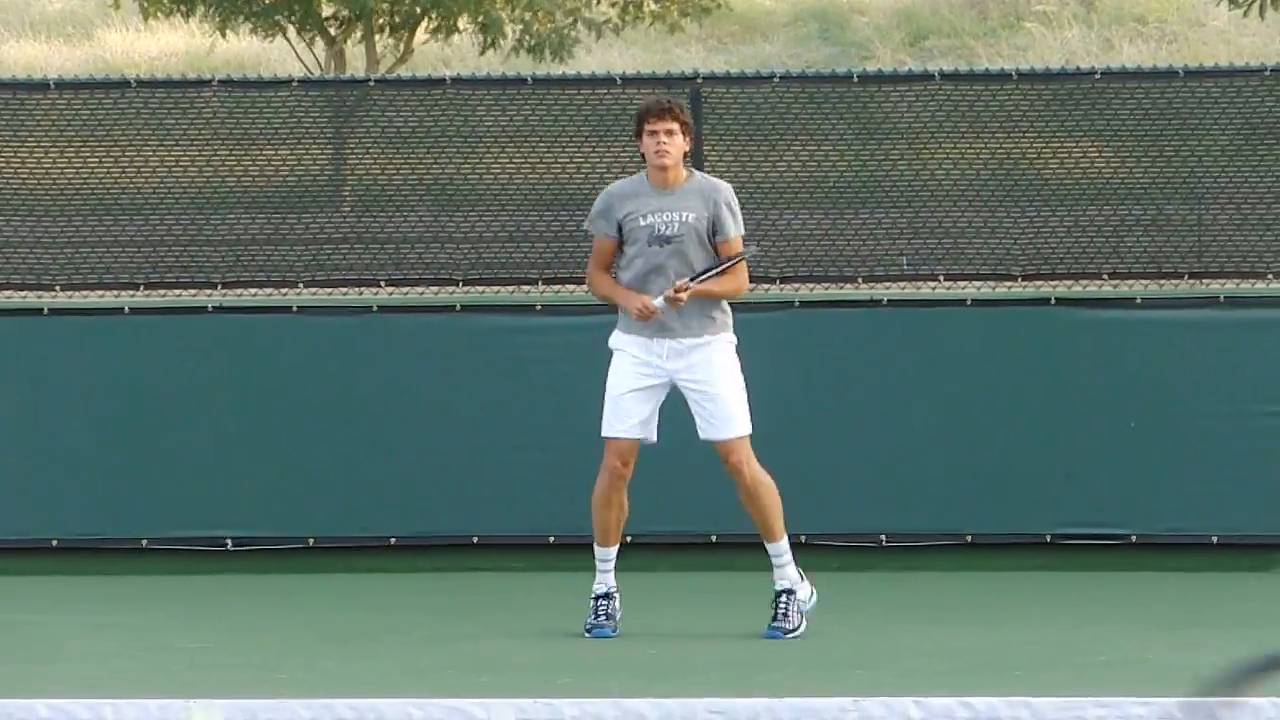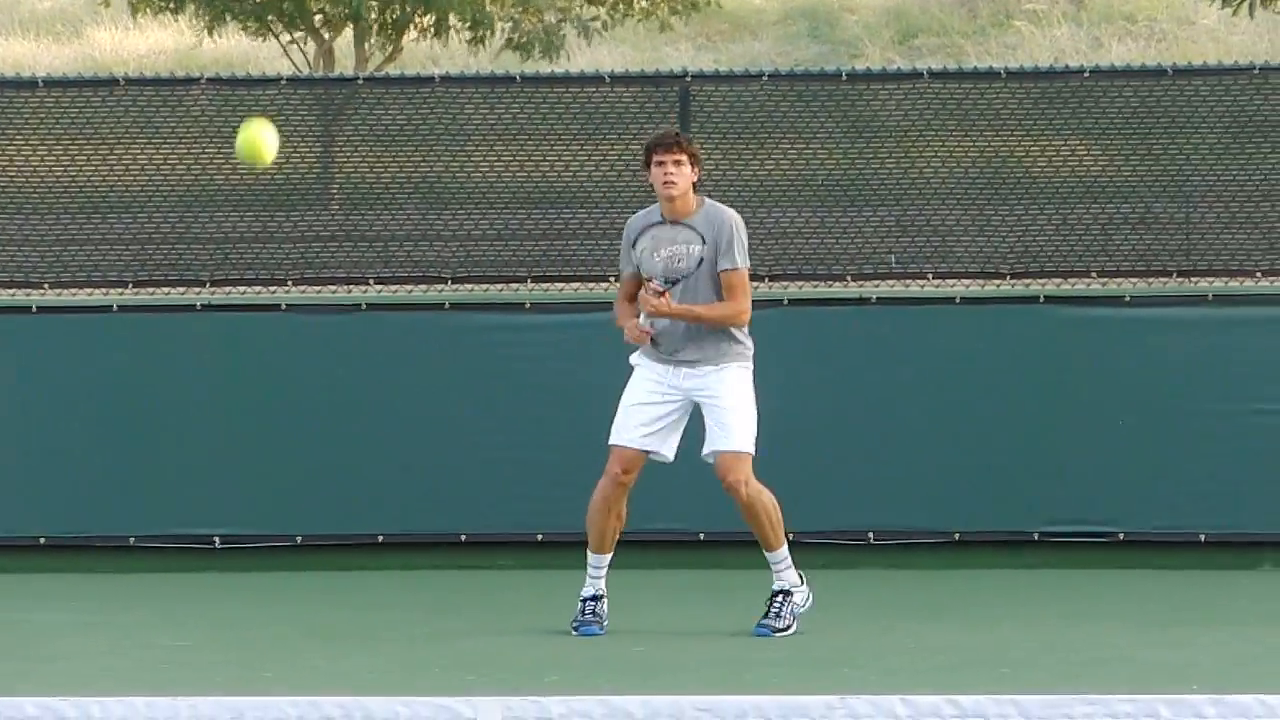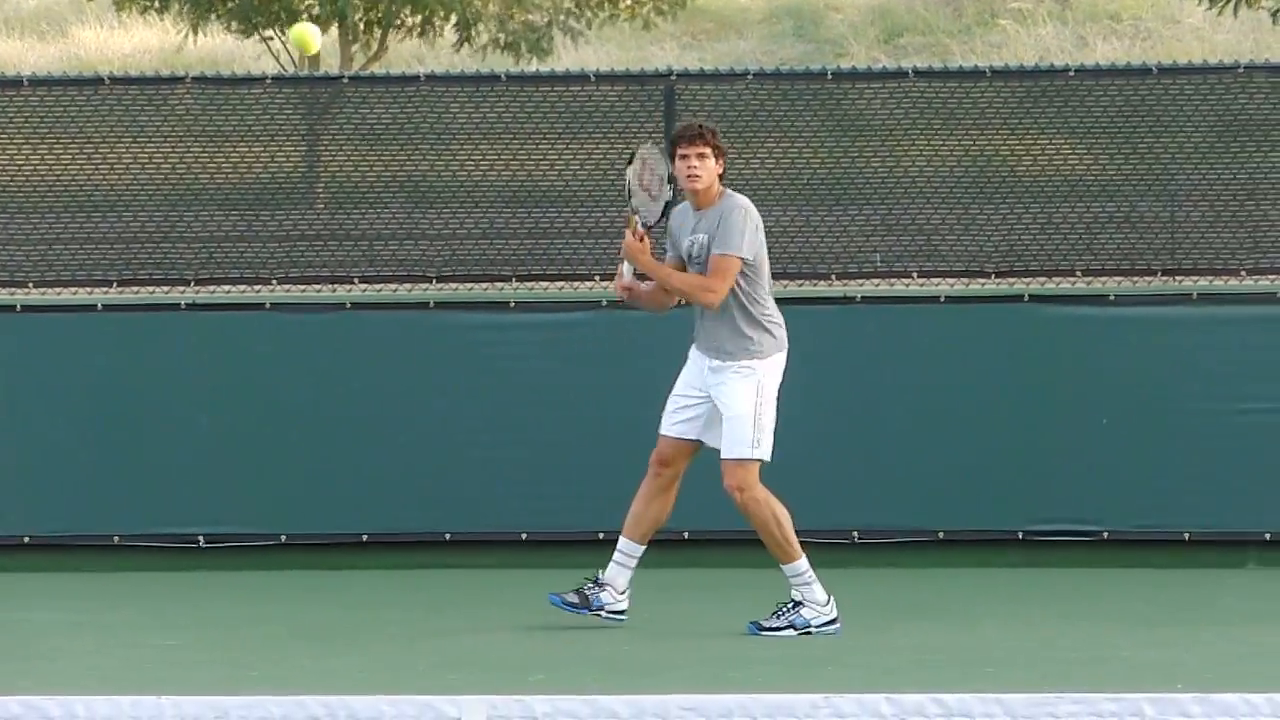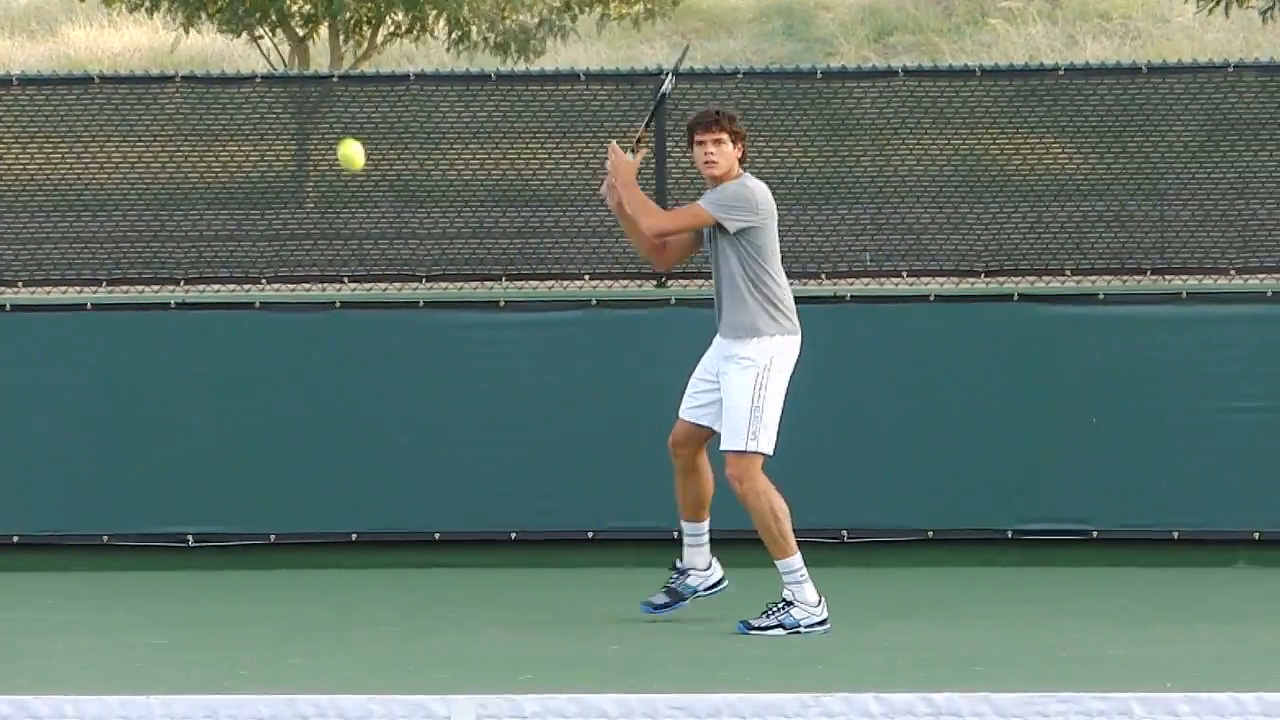
dt=0.2s
person 1, frame 1
left shoulder: (715, 194)
right shoulder: (617, 198)
left elbow: (738, 281)
right elbow: (597, 274)
left wrist: (694, 291)
right wrist: (627, 298)
left hip: (705, 343)
right hip: (639, 347)
left knee: (739, 462)
right knee: (615, 465)
left ankle: (791, 584)
right ankle: (605, 589)
person 1, frame 2
left shoulder: (724, 222)
right shoulder: (639, 227)
left elbow: (739, 310)
right elbow: (627, 297)
left wrist: (677, 310)
right wrist: (631, 322)
left hip: (722, 366)
right hip: (658, 366)
left knee: (738, 479)
right knee: (617, 474)
left ankle: (788, 584)
right ankle: (593, 592)
person 1, frame 3
left shoulder: (738, 214)
right shoulder: (680, 217)
left elbow: (710, 293)
right elbow: (666, 291)
left wrist: (648, 263)
right wrist: (635, 289)
left hip: (751, 362)
right hip: (706, 359)
left knee: (741, 485)
right knee: (663, 465)
left ankle: (813, 602)
right ankle: (611, 587)
person 1, frame 4
left shoulder: (746, 194)
right shoulder: (711, 202)
left elbow: (653, 225)
right elbow: (663, 254)
left wrist: (628, 181)
right wrist: (621, 203)
left hip: (762, 347)
right hip: (730, 343)
left knee: (742, 474)
right knee: (682, 444)
left ankle: (805, 601)
right ankle: (698, 567)
